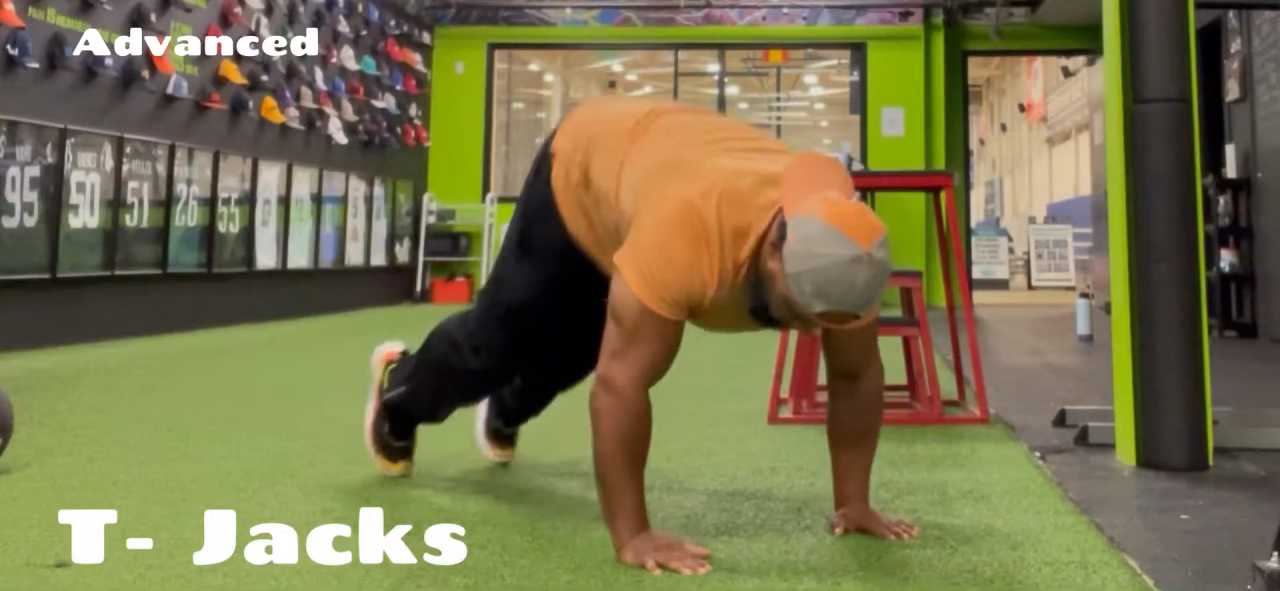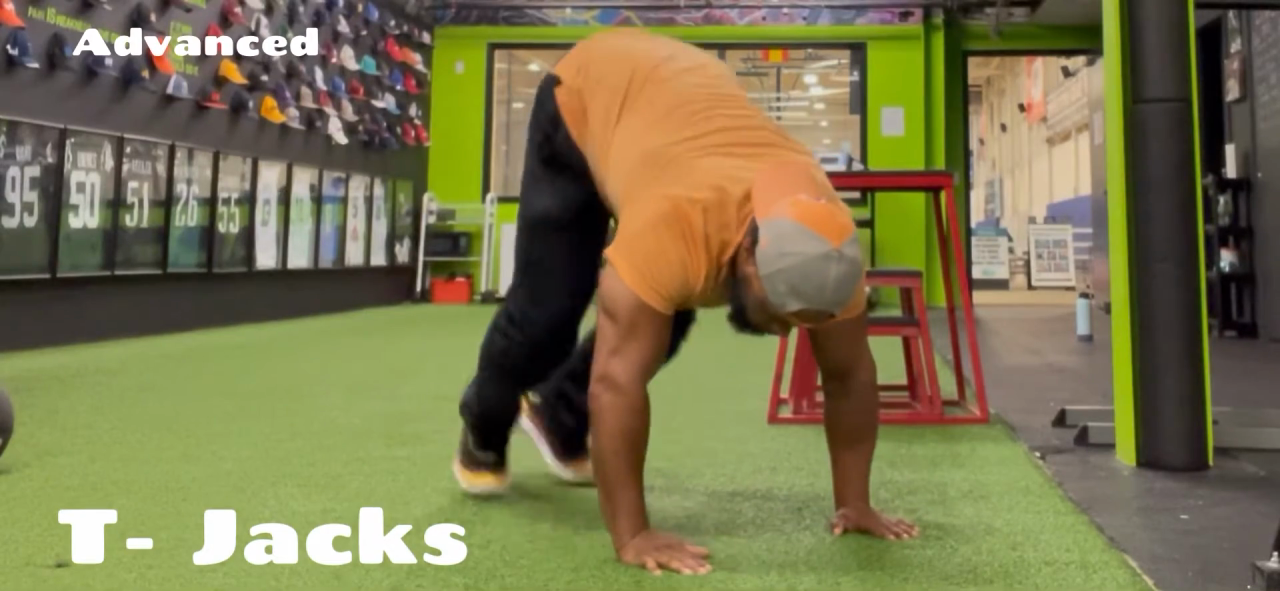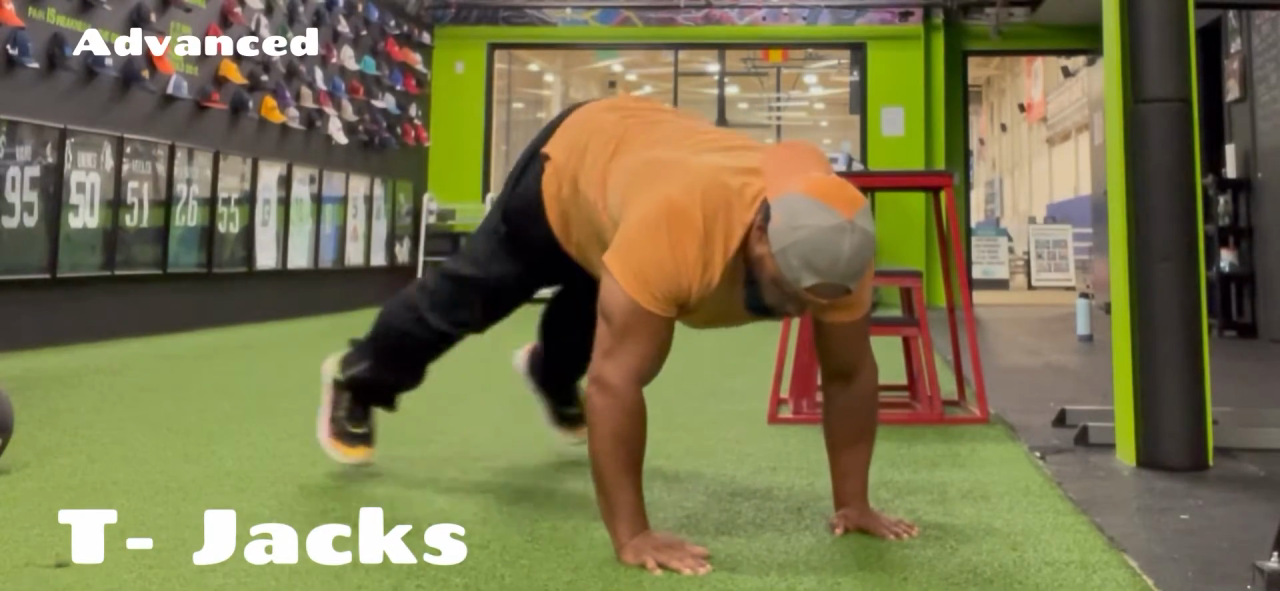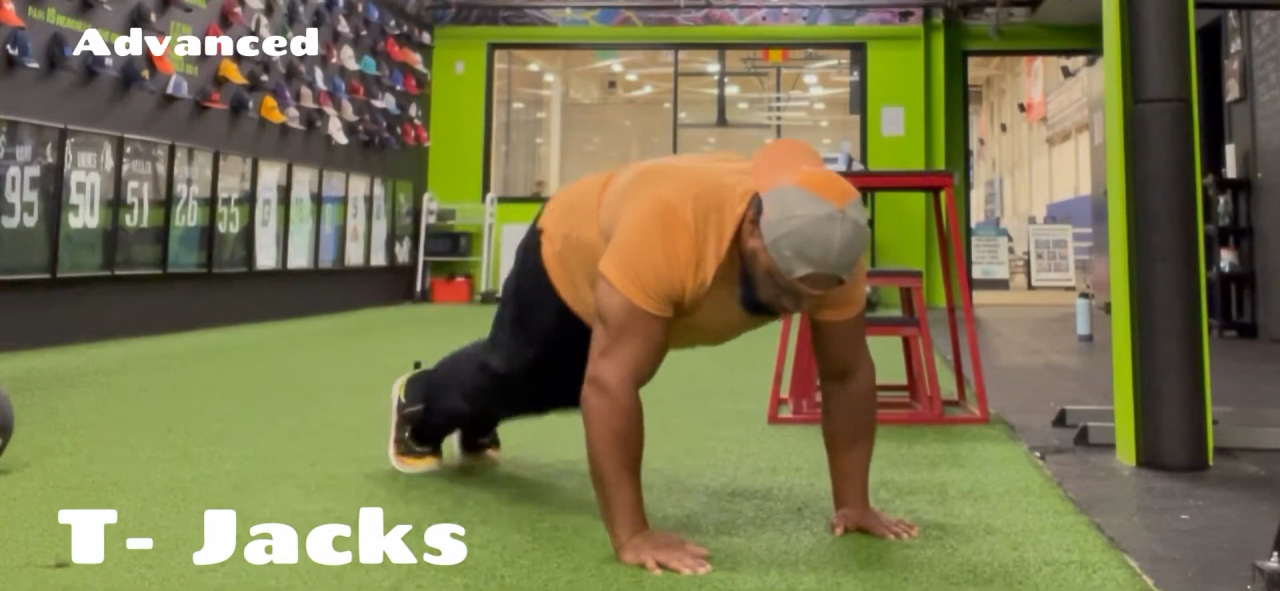
dt=0.7s
person 1, frame 1
left shoulder: (836, 254)
right shoulder: (687, 231)
left elbow: (855, 375)
right elbow: (621, 384)
left wrist: (854, 503)
right wrist: (632, 538)
left knee: (578, 347)
right knee: (505, 339)
left ankle: (505, 408)
right ankle: (401, 392)
person 1, frame 2
left shoulder: (821, 242)
right shoulder: (674, 227)
left elbow: (848, 372)
right elbow: (618, 379)
left wrist: (855, 503)
right wrist: (631, 537)
left knee: (665, 325)
right knee: (546, 309)
left ankle: (558, 413)
right ankle: (485, 424)
person 1, frame 3
left shoulder: (832, 244)
right shoulder: (676, 226)
left elbow: (848, 372)
right elbow: (611, 380)
left wrist: (853, 501)
right wrist: (632, 536)
right hip: (577, 168)
left knee: (594, 303)
right knee: (470, 297)
left ankle: (552, 376)
right ankle: (360, 381)
person 1, frame 4
left shoulder: (825, 246)
right shoulder: (670, 229)
left elbow: (848, 375)
right elbow: (609, 383)
left wrist: (854, 504)
right wrist: (631, 535)
right hip: (571, 256)
left knee: (549, 386)
right knee: (511, 375)
left ankle: (477, 420)
right ankle: (420, 404)
